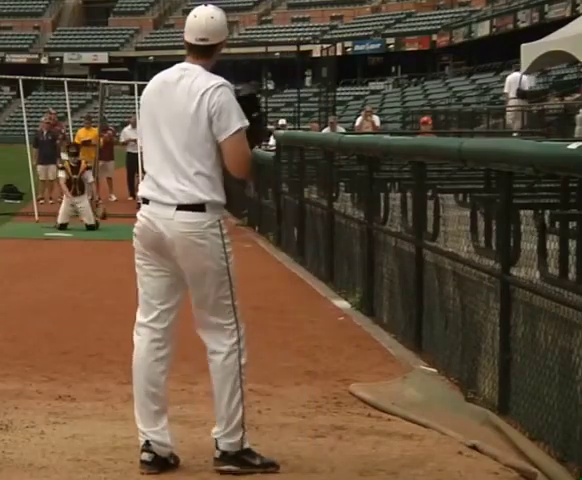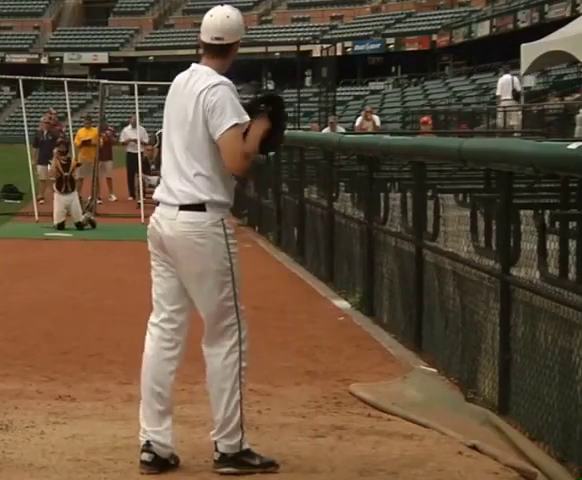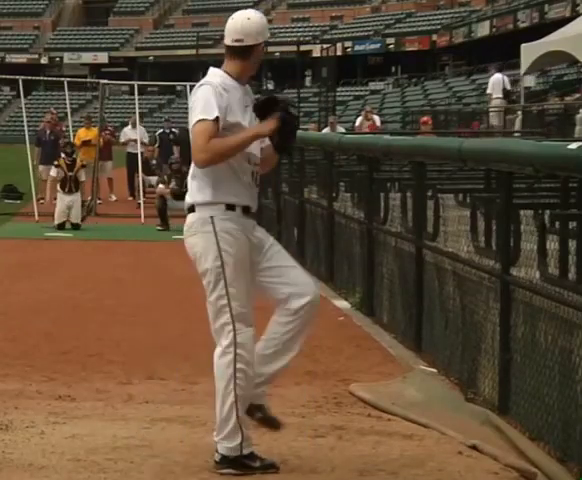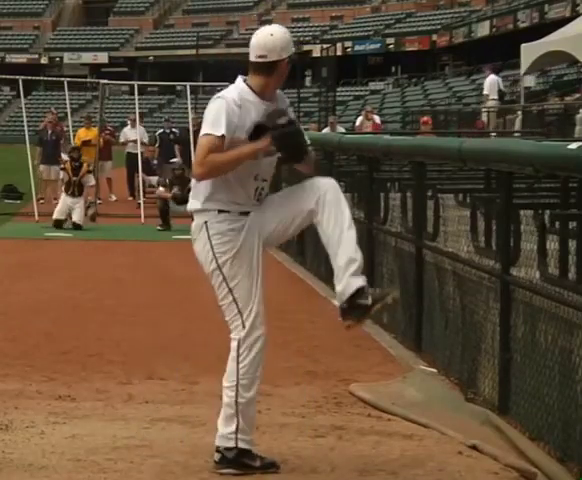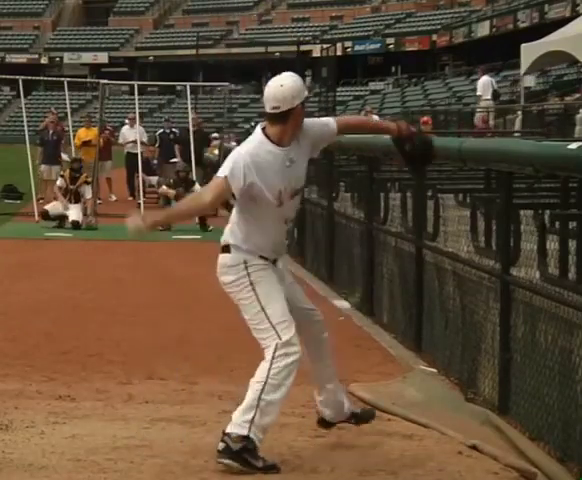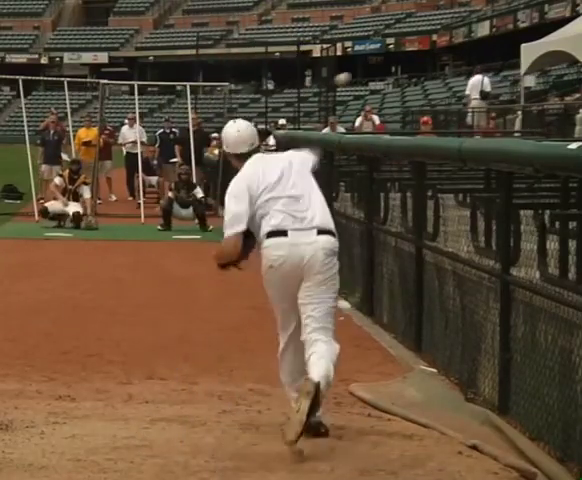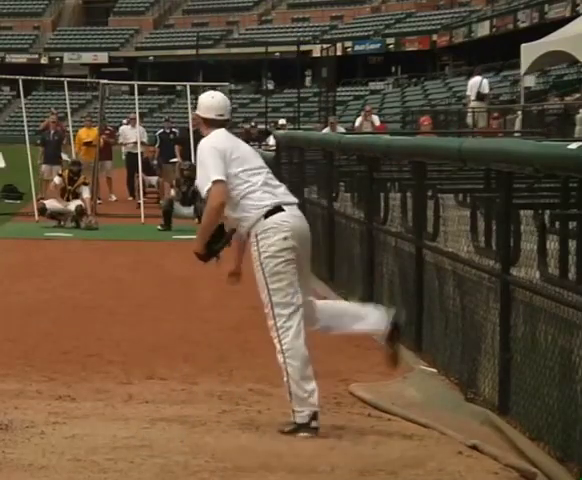
dt=0.4s
person 1, frame 1
left shoulder: (153, 86)
right shoulder: (216, 89)
right elbow: (240, 168)
right wrist: (242, 131)
left hip: (150, 217)
right hip: (196, 221)
left knee: (151, 331)
right knee: (222, 335)
person 1, frame 2
left shoulder: (179, 83)
right shoulder: (218, 89)
right elbow: (237, 163)
left wrist: (243, 129)
right wrist: (259, 128)
left hip: (164, 218)
right hip: (202, 222)
left knee: (164, 331)
right knee: (224, 336)
person 1, frame 3
left shoulder: (243, 92)
right shoulder: (212, 88)
left elbow: (263, 164)
right elbow: (201, 154)
left wrist: (268, 141)
right wrist: (257, 131)
left hip: (240, 222)
right hip: (215, 224)
left knee: (303, 295)
right knee: (234, 336)
left ankle: (250, 392)
right ankle: (231, 450)
person 1, frame 4
left shoulder: (278, 103)
right shoulder: (227, 102)
left elbow: (301, 163)
right elbow: (201, 167)
left wrist: (293, 147)
right wrist: (257, 147)
left hip: (255, 218)
right hip: (220, 228)
left knee: (324, 188)
right knee: (249, 332)
left ankle: (352, 294)
right ankle: (231, 448)
person 1, frame 5
left shoulder: (306, 133)
right shoulder: (248, 156)
left elbow: (342, 124)
right elbow: (207, 198)
left wrist: (390, 127)
right wrist: (158, 219)
left hip: (271, 261)
right hip: (246, 264)
left knee: (312, 326)
right knee: (285, 346)
left ankle: (334, 408)
right ankle: (238, 439)
person 1, frame 6
left shoulder: (237, 186)
right shoulder: (289, 159)
left elbow: (226, 253)
right elbow: (310, 154)
left hip: (277, 249)
right hip: (320, 246)
left knee: (290, 335)
right knee: (319, 335)
left ankle: (307, 413)
right ankle: (313, 385)
person 1, frame 7
left shoulder: (208, 146)
right shoulder: (239, 145)
left elbow: (216, 200)
left wrist: (200, 240)
right wrist: (238, 261)
left hip: (271, 228)
right hip: (293, 220)
left knee: (285, 323)
right knee: (305, 310)
left ankle: (304, 415)
right ankle: (382, 322)
